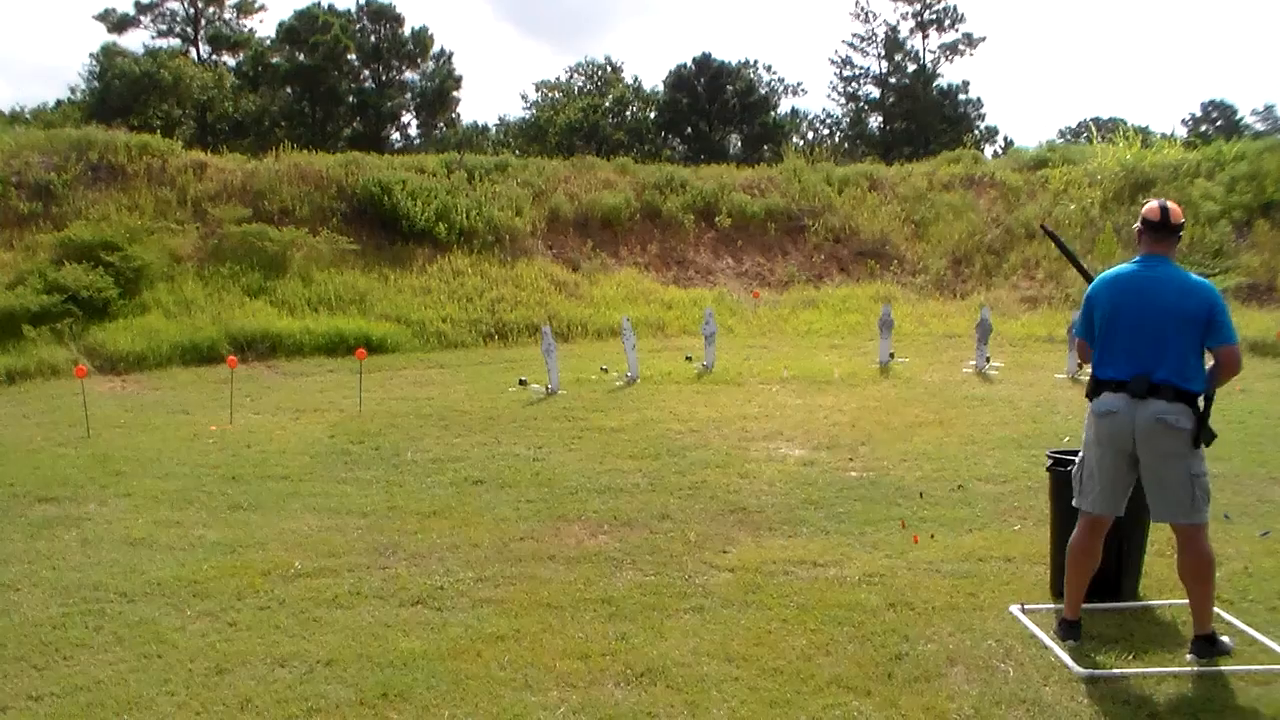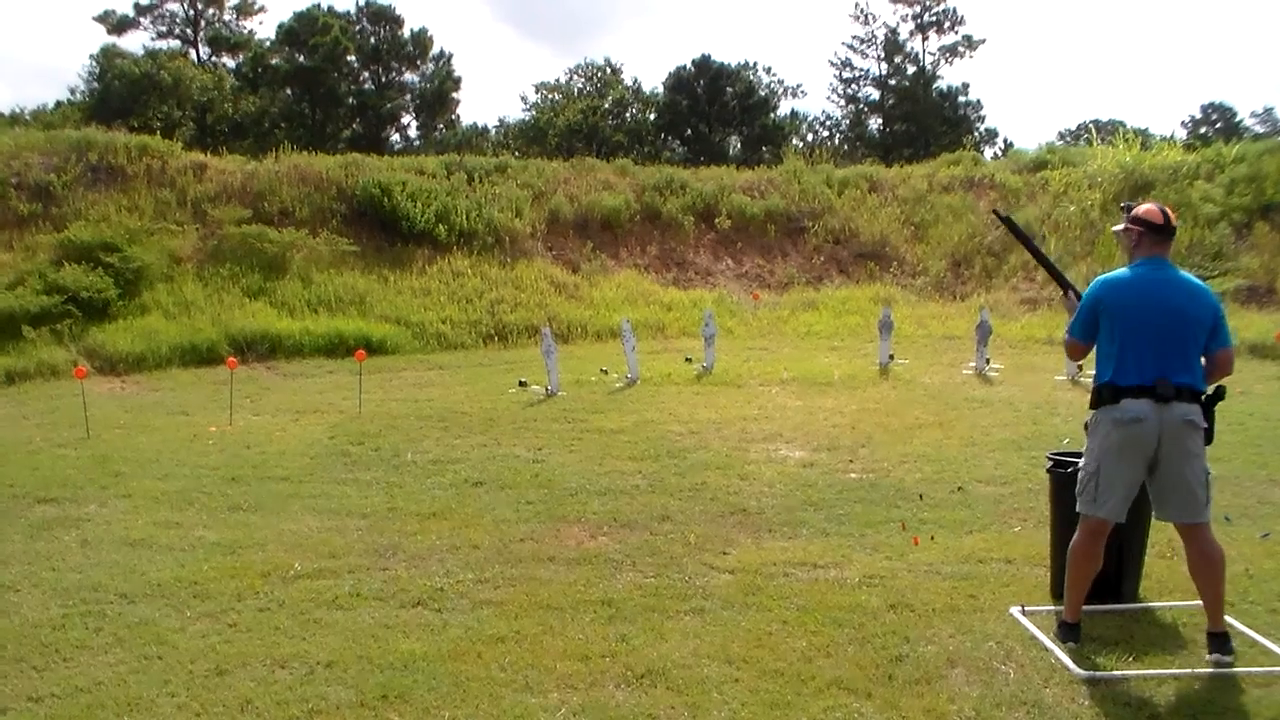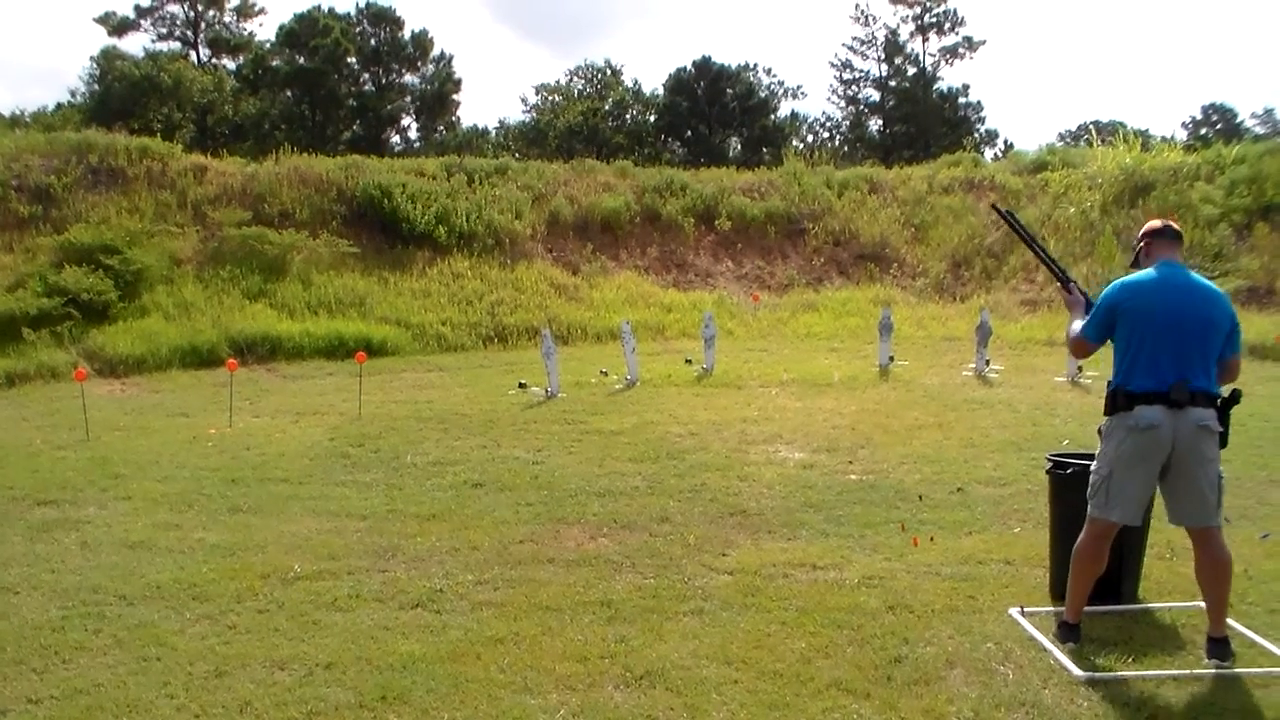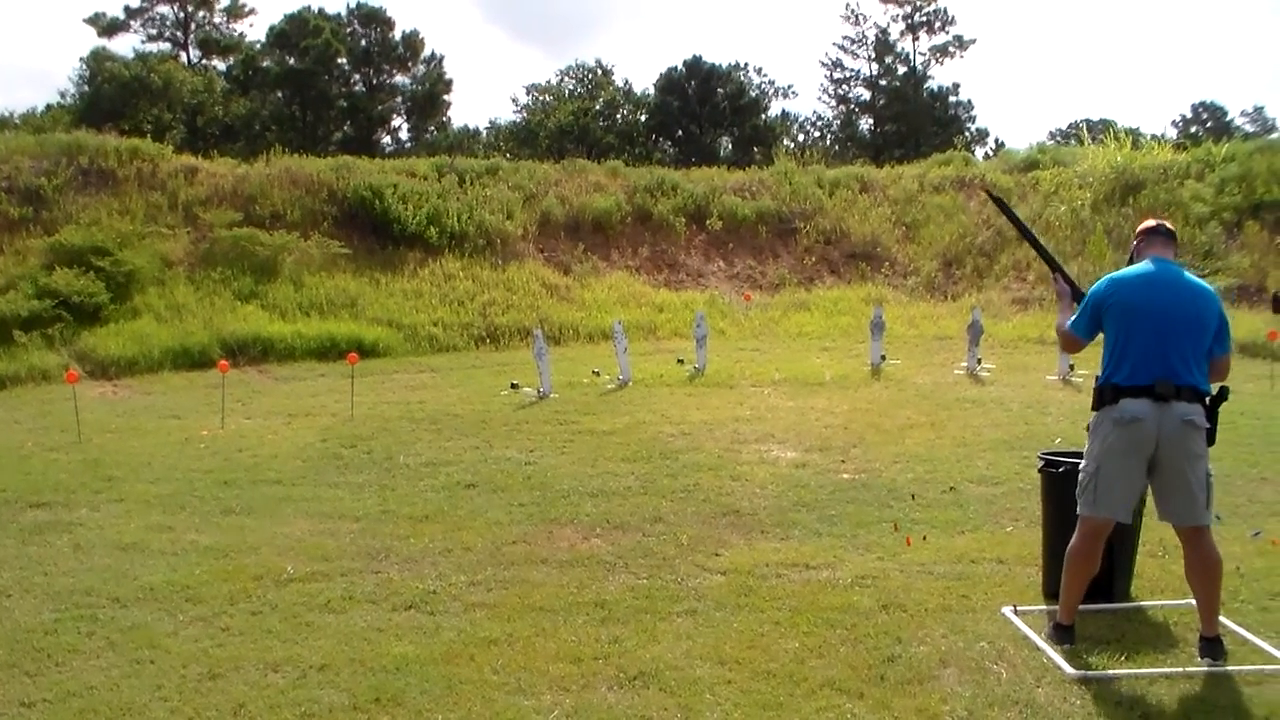
dt=0.4s
person 1, frame 1
left shoulder: (1103, 285)
right shoulder: (1201, 292)
left elbow: (1084, 353)
right elbow: (1230, 362)
right wrist: (1200, 385)
left hip: (1110, 411)
right hip: (1170, 416)
left knee: (1092, 521)
right knee: (1191, 529)
left ankle: (1070, 621)
right ankle: (1203, 636)
person 1, frame 2
left shoulder: (1106, 288)
right shoulder: (1202, 294)
left elbow: (1074, 351)
right elbow: (1223, 365)
left wrist: (1074, 312)
left hip: (1121, 415)
right hip: (1182, 417)
left knee: (1093, 524)
right knee: (1197, 528)
left ankle: (1069, 623)
right ankle: (1218, 636)
person 1, frame 3
left shoulder: (1124, 291)
right shoulder: (1217, 299)
left elbow: (1080, 348)
right elbow: (1230, 370)
left wrist: (1077, 311)
left hip: (1136, 420)
right hip: (1197, 422)
left knee: (1100, 525)
right knee: (1207, 532)
left ankle: (1070, 623)
right ankle: (1218, 639)
person 1, frame 4
left shoulder: (1113, 285)
right shoulder: (1207, 296)
left elbow: (1070, 342)
right elbow: (1220, 370)
left wrist: (1065, 302)
left hip: (1124, 415)
right hip: (1184, 418)
left knee: (1092, 526)
right knee: (1196, 531)
left ankle: (1064, 624)
right ankle: (1211, 638)
